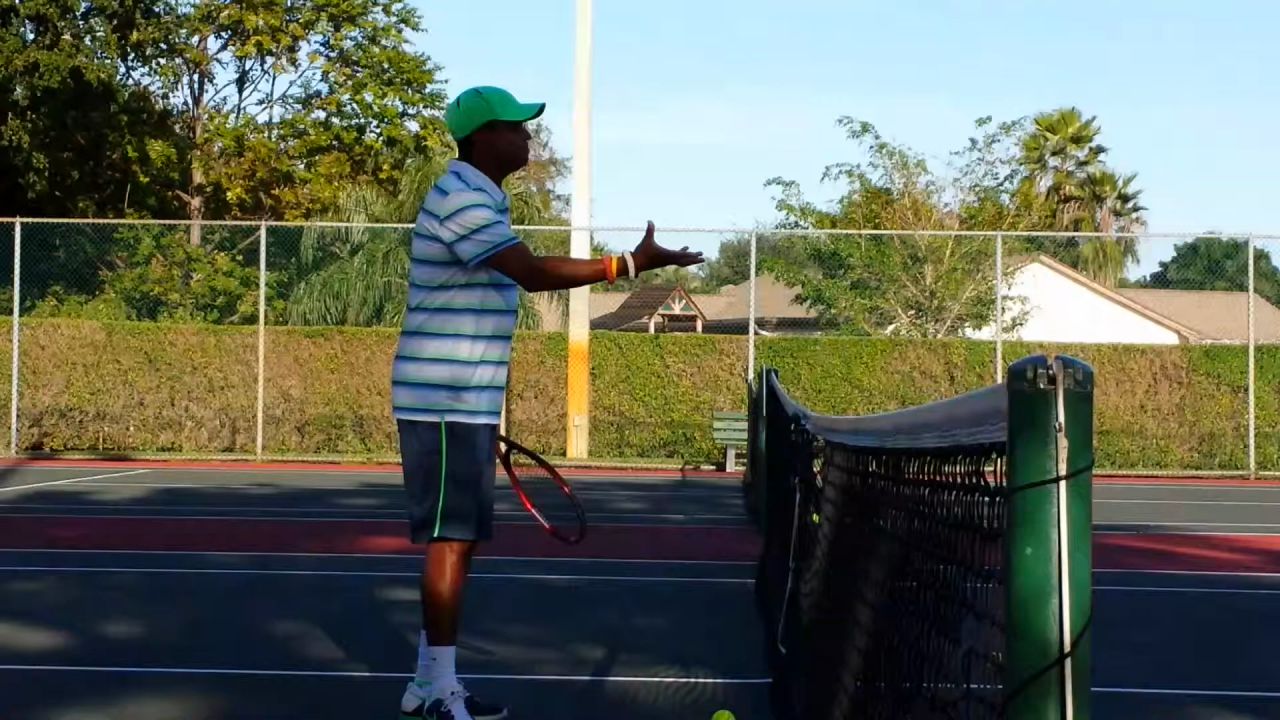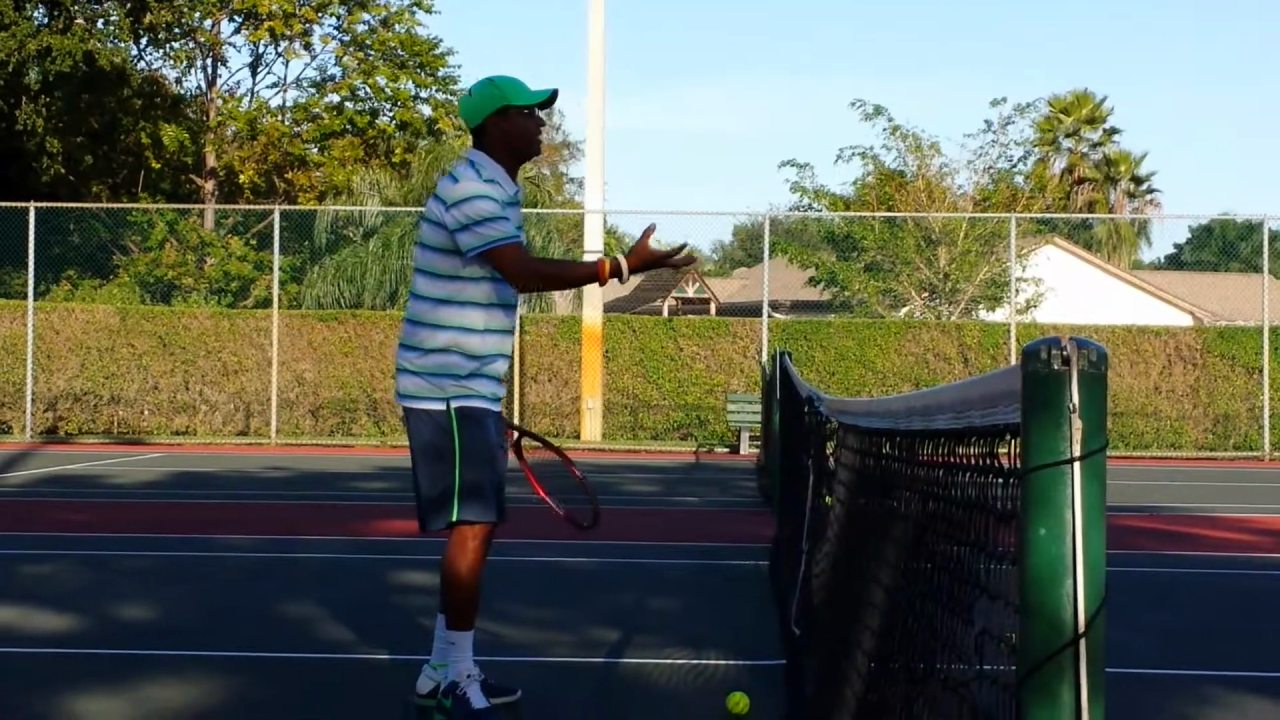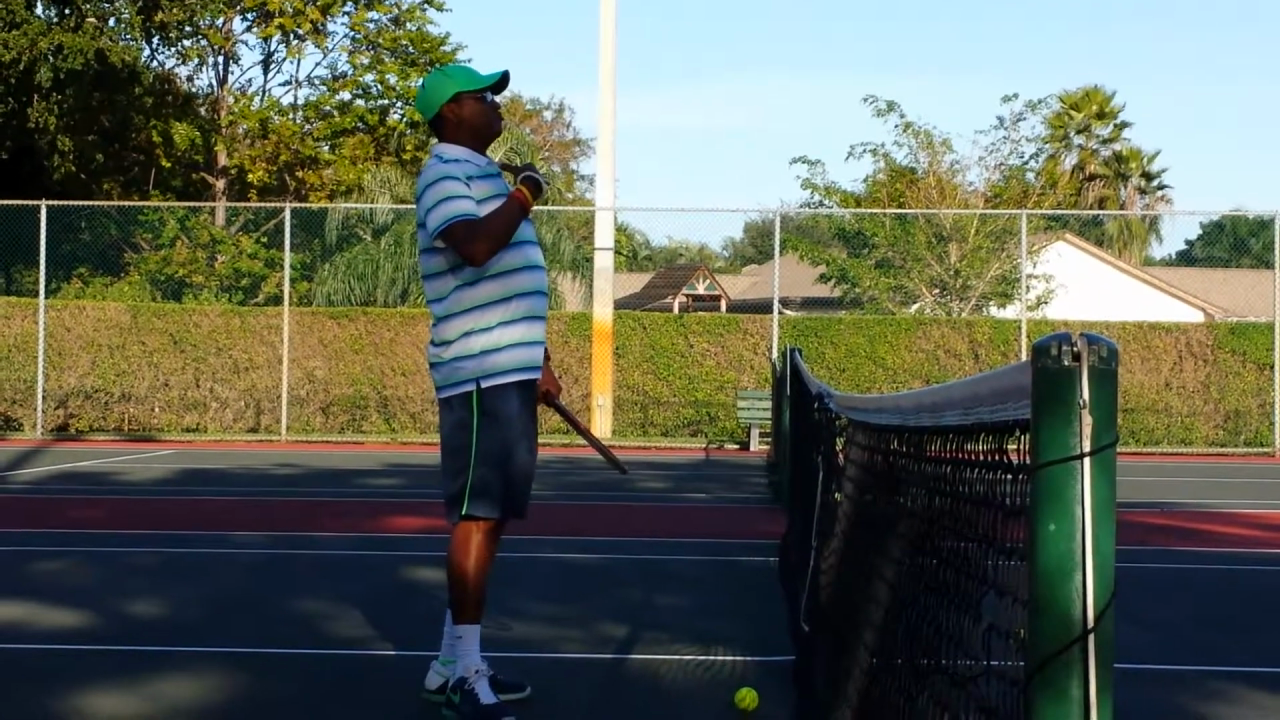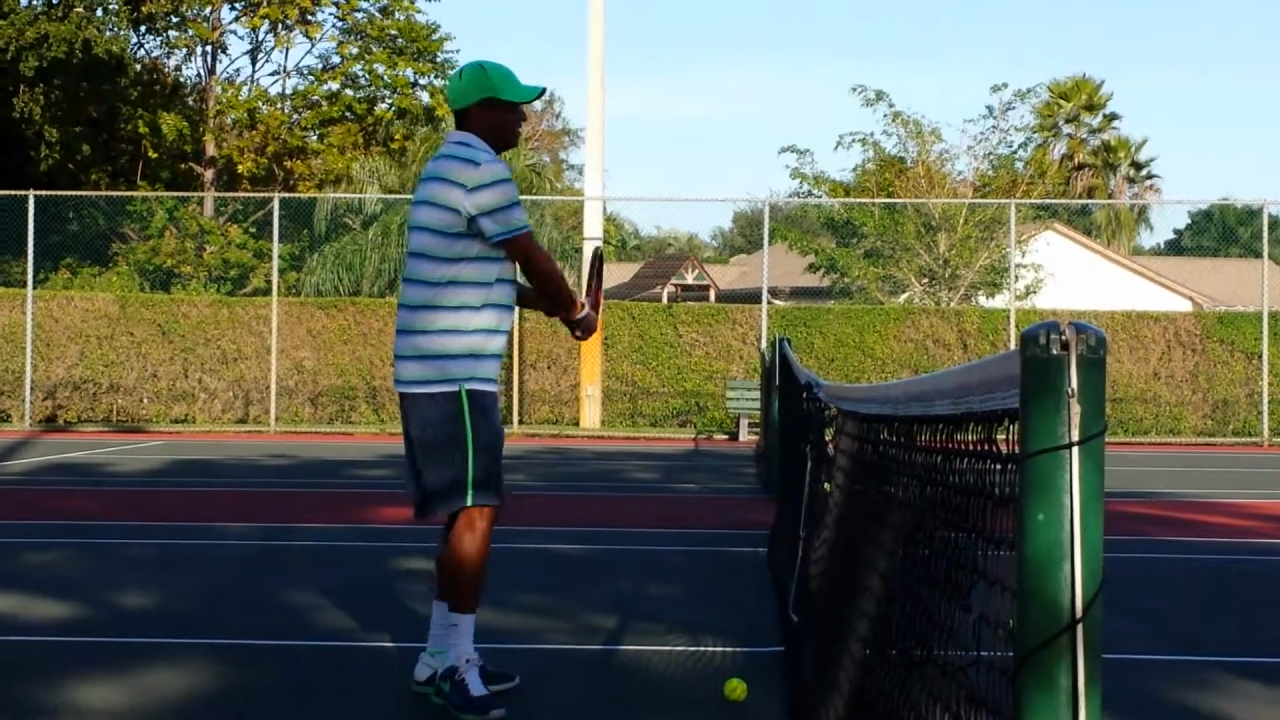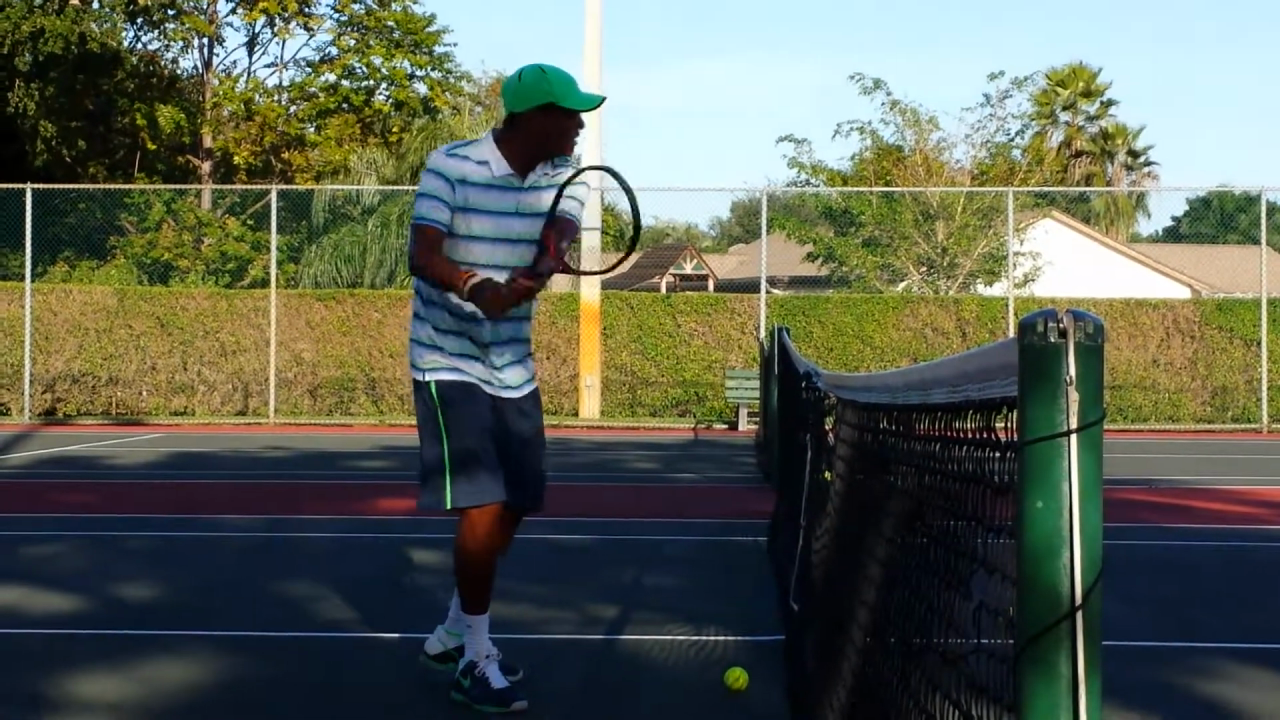
dt=1s
person 1, frame 1
left shoulder: (478, 197)
right shoulder: (460, 197)
right elbow: (532, 271)
right wrist: (630, 262)
left hip: (462, 402)
right hip: (444, 402)
left knee: (460, 538)
right knee: (452, 538)
person 1, frame 2
left shoulder: (496, 189)
right shoulder: (470, 186)
right elbow: (523, 274)
right wrist: (623, 266)
left hip: (469, 387)
right hip: (448, 388)
left knee: (477, 523)
right knee: (473, 523)
left ankle: (447, 668)
person 1, frame 3
left shoulder: (484, 173)
right shoulder: (445, 173)
right elbow: (476, 248)
left wrist: (539, 362)
right wrist: (526, 192)
left hip: (508, 373)
right hip: (480, 375)
left knee: (491, 515)
right knee: (478, 515)
left ankle: (456, 662)
person 1, frame 4
left shoulder: (450, 165)
right shoulder: (480, 169)
right elbow: (534, 260)
left wrist: (550, 303)
right wrist: (576, 313)
left hip: (432, 368)
right hip: (454, 371)
left knee: (465, 510)
right knee: (477, 506)
left ankle: (441, 656)
right ankle: (456, 663)
person 1, frame 5
left shoulder: (566, 177)
right shoulder: (450, 165)
left elbow: (560, 238)
right elbow: (423, 255)
left wrist: (533, 274)
right wrist: (473, 287)
left hip: (513, 371)
right hip: (447, 368)
left knee: (514, 507)
right knee: (482, 507)
left ankle: (454, 633)
right ankle: (474, 660)
